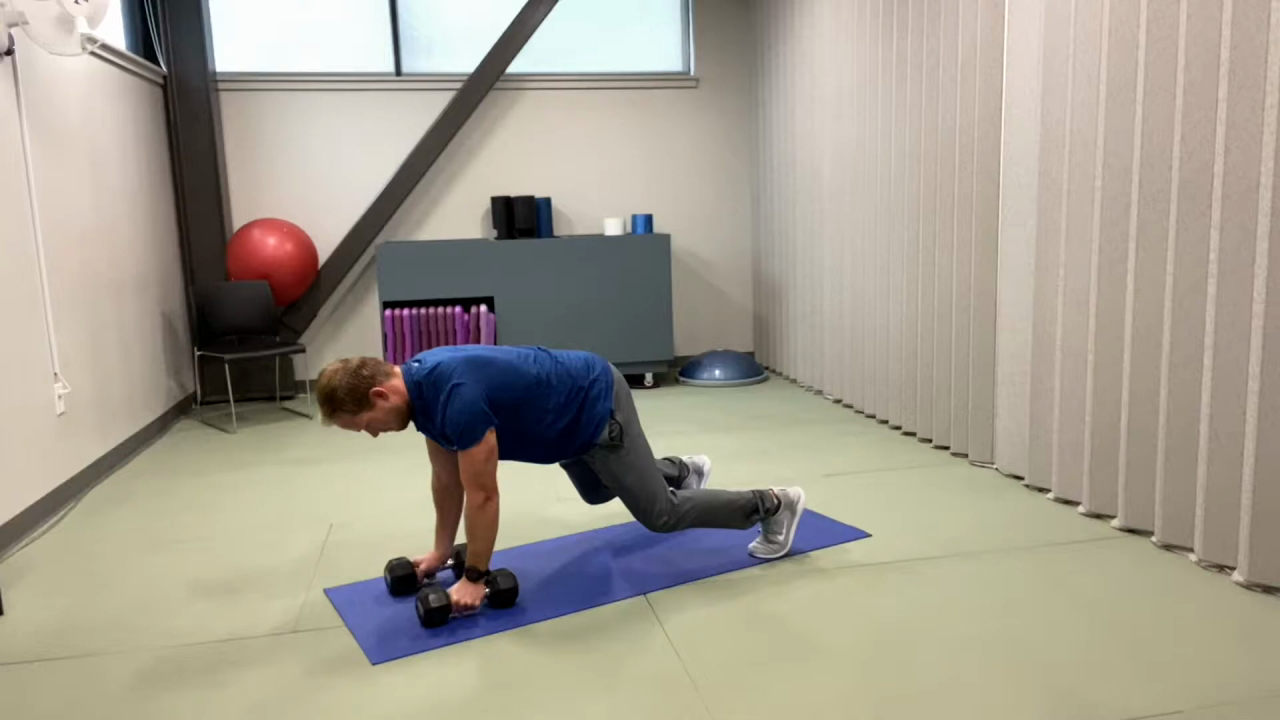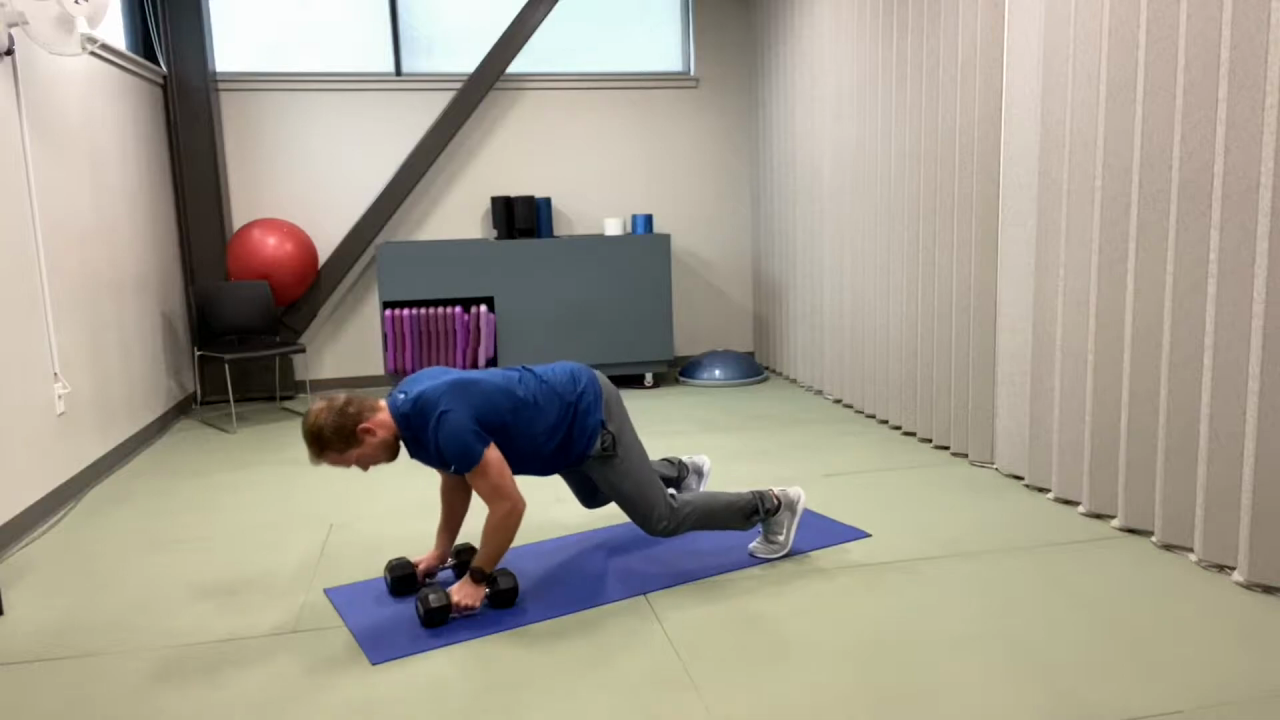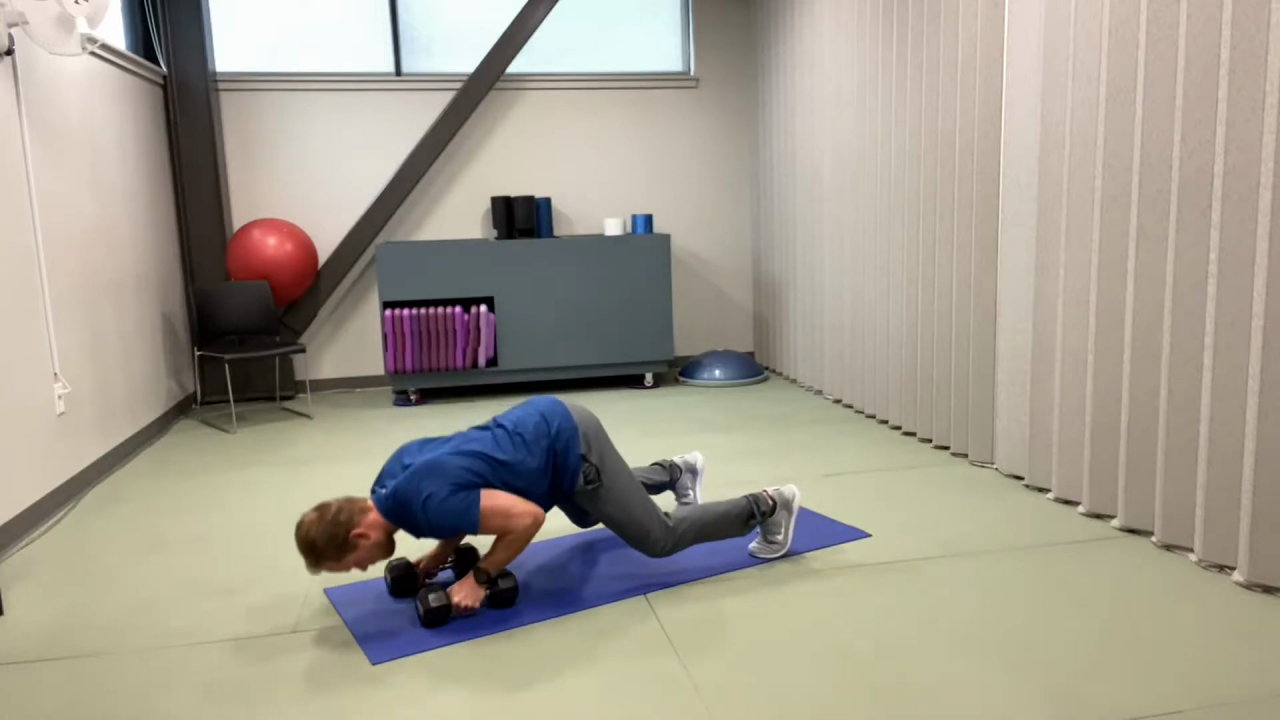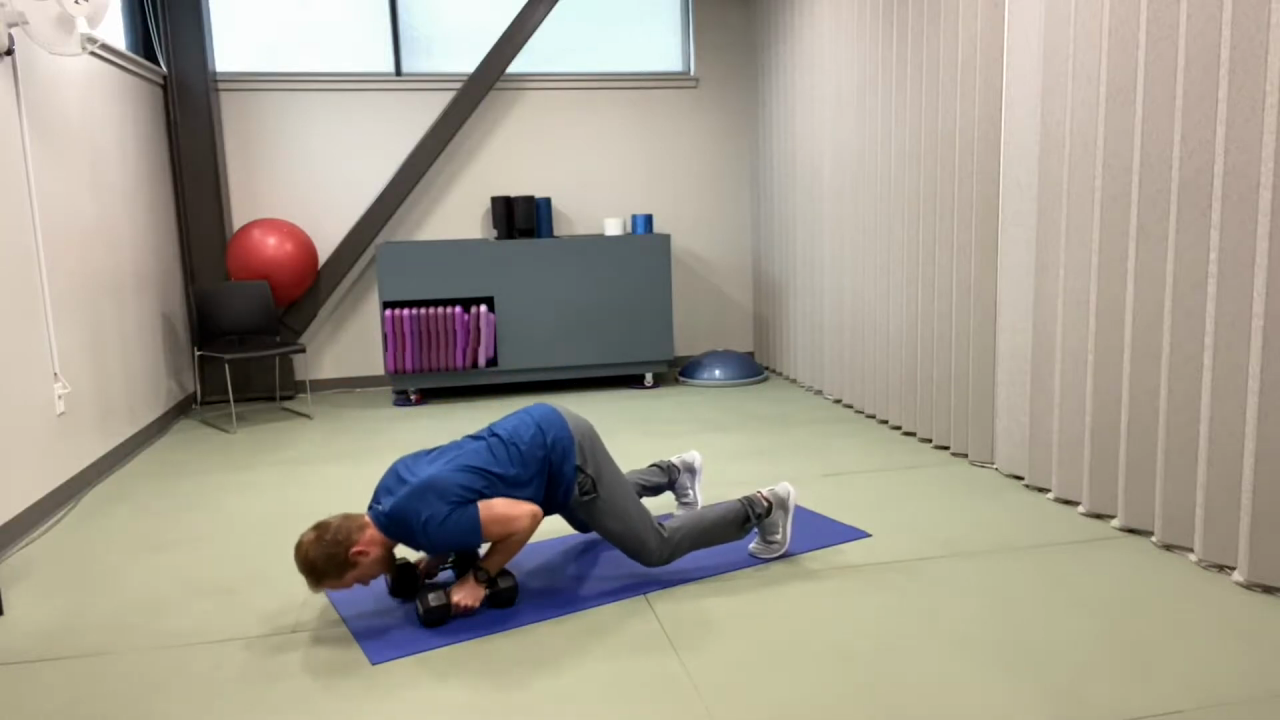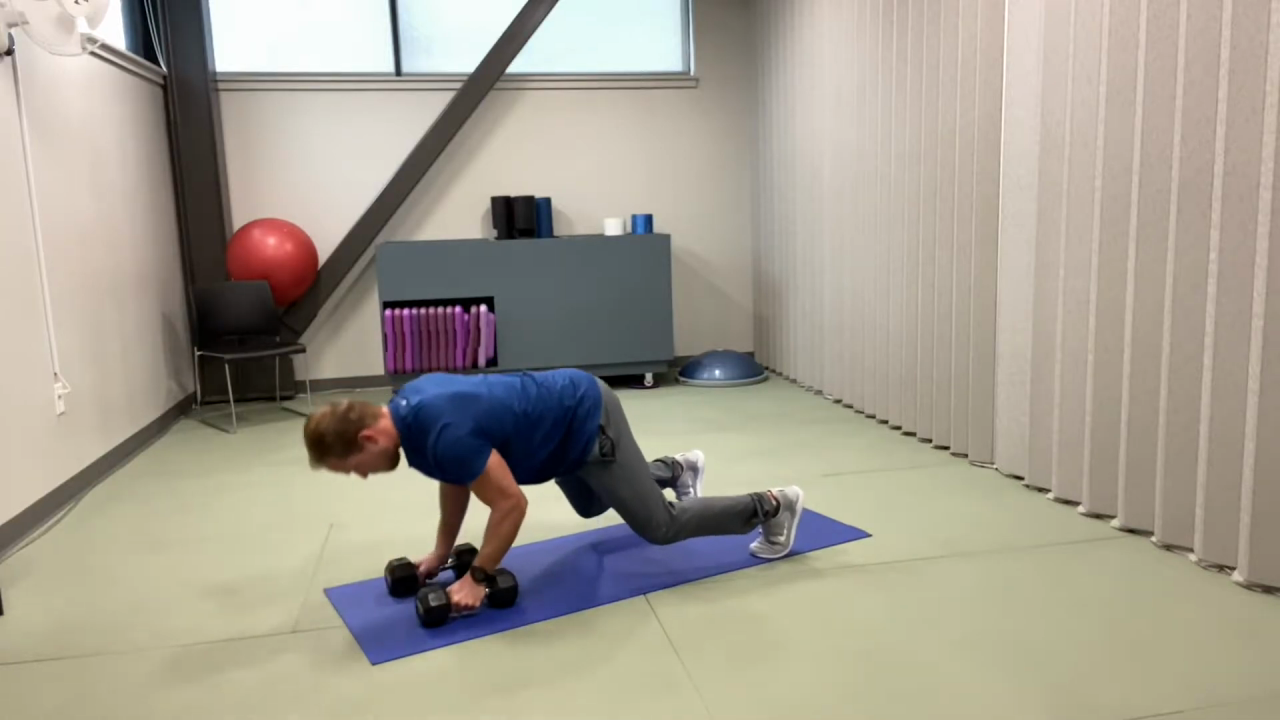
dt=0.4s
person 1, frame 1
left shoulder: (455, 395)
right shoulder: (419, 384)
left elbow: (481, 495)
right elbow: (445, 476)
left wrist: (474, 578)
right wrist: (440, 551)
left hip: (596, 404)
right hip: (574, 406)
left knee: (659, 511)
right knee: (598, 492)
left ankle: (773, 505)
right ankle: (683, 470)
person 1, frame 2
left shoulder: (444, 422)
right shoulder: (408, 406)
left elbow: (507, 505)
right elbow: (456, 479)
left wrist: (477, 579)
right wrist: (440, 551)
left hip: (588, 414)
right hip: (569, 408)
left knee: (661, 516)
right knee: (596, 496)
left ankle: (772, 505)
right ankle: (681, 470)
person 1, frame 3
left shoulder: (427, 504)
right shoulder: (392, 483)
left elbow: (527, 517)
left wrist: (478, 578)
right wrist: (440, 555)
left hip: (570, 446)
right hip: (550, 424)
left knee: (658, 536)
right knee: (588, 516)
left ankle: (768, 505)
right ankle: (677, 471)
person 1, frame 4
left shoulder: (427, 521)
right shoulder: (390, 494)
left elbow: (526, 517)
left wrist: (478, 578)
right wrist: (438, 558)
left hip: (564, 453)
right hip: (544, 429)
left knee: (654, 548)
right knee: (591, 517)
left ankle: (764, 506)
right ankle: (675, 472)
person 1, frame 5
left shoulder: (442, 434)
right shoulder: (407, 407)
left elbow: (511, 503)
right elbow: (458, 478)
left wrist: (477, 578)
right wrist: (441, 553)
left hip: (586, 419)
right hip: (566, 404)
left knee: (659, 524)
right knee: (592, 504)
left ankle: (772, 505)
right ankle: (676, 469)
